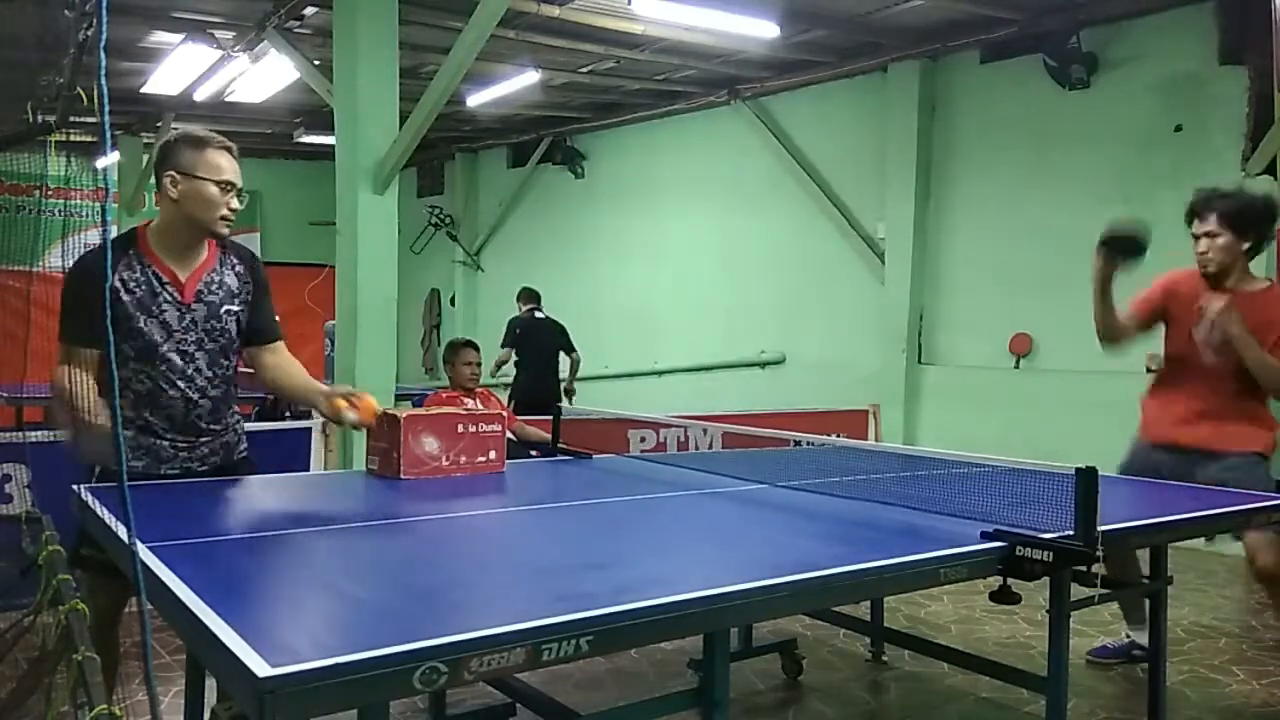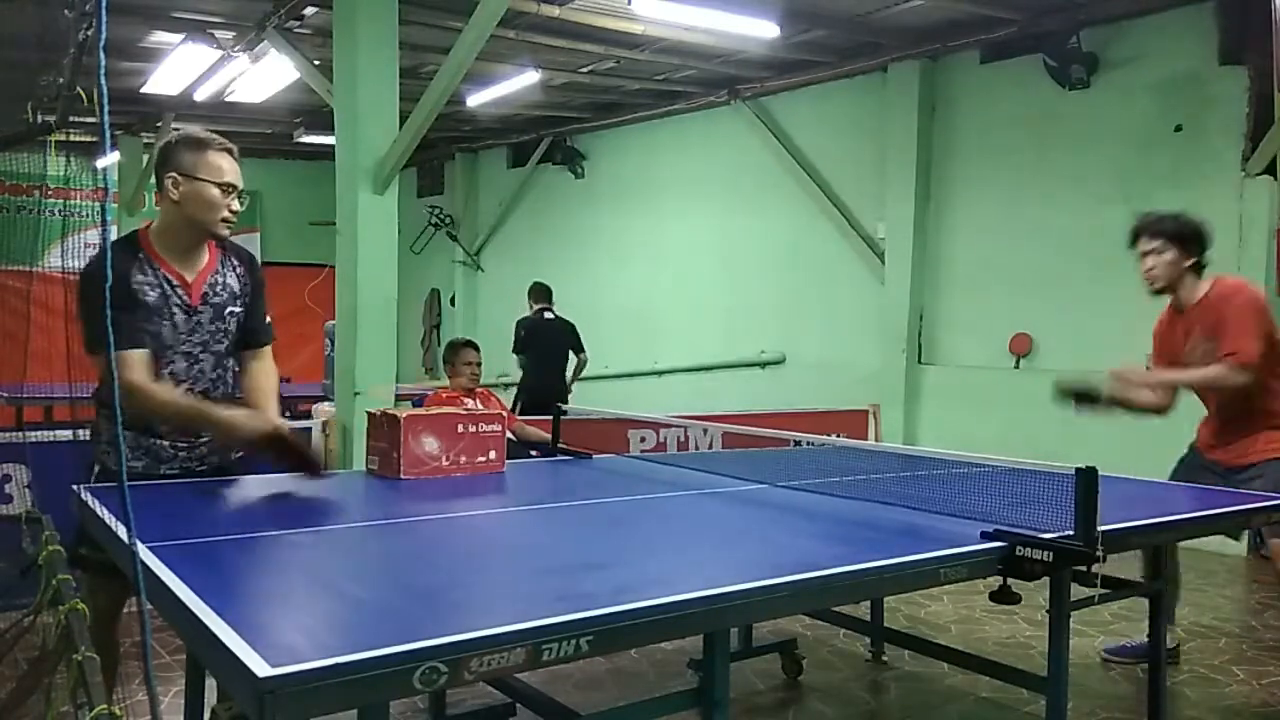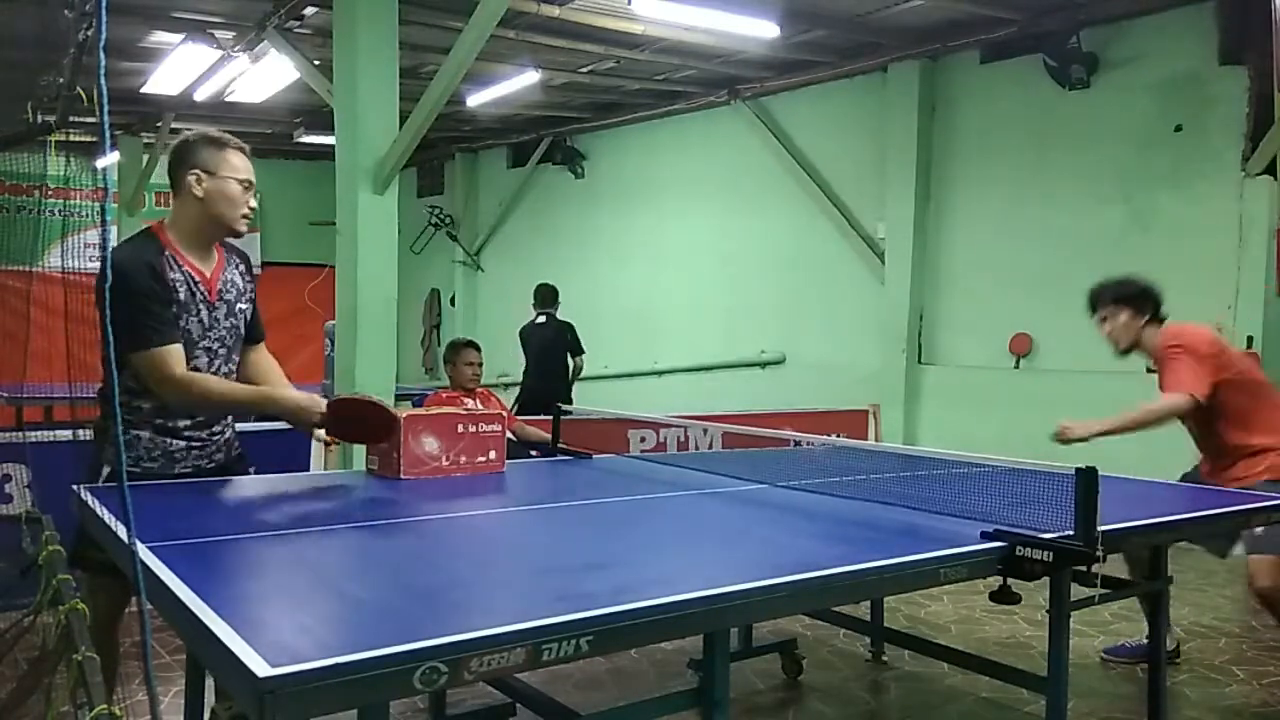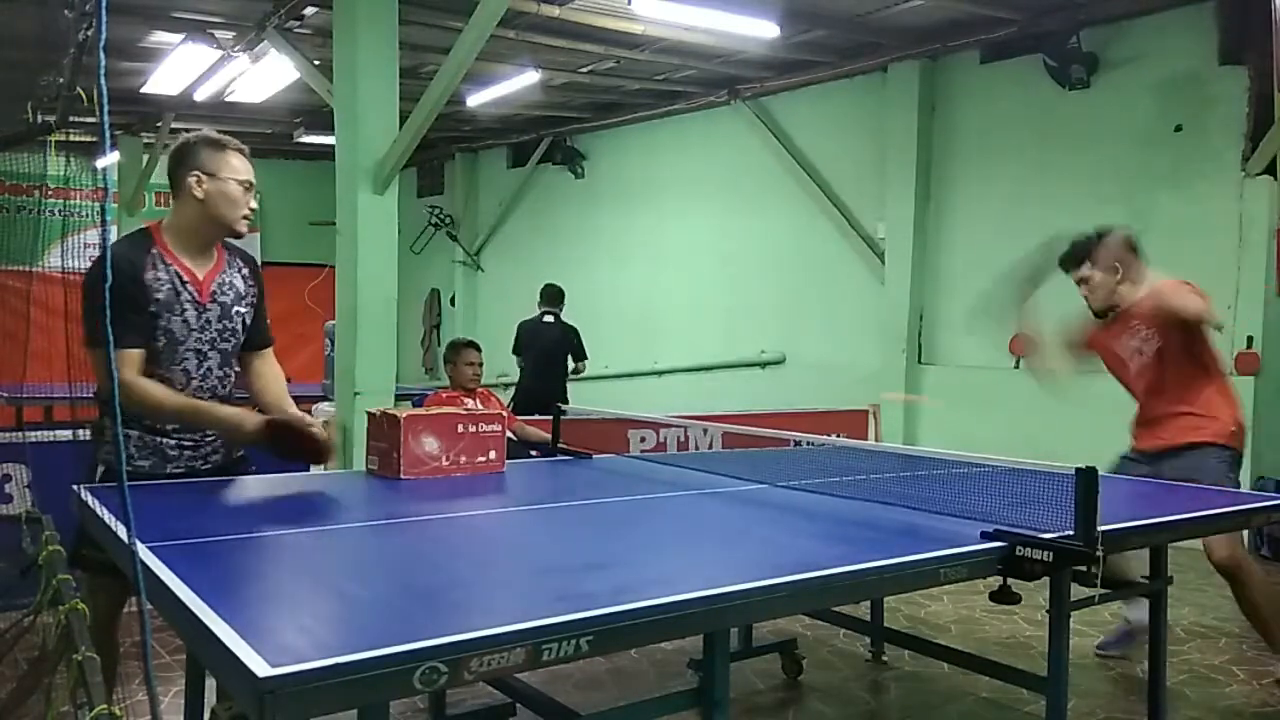
dt=0.3s
person 1, frame 1
left shoulder: (244, 267)
right shoulder: (100, 270)
left elbow: (269, 353)
right elbow: (75, 367)
left wrist: (320, 392)
right wrist: (81, 404)
left hip: (222, 463)
right hip: (132, 469)
right knee: (103, 606)
person 1, frame 2
left shoulder: (241, 266)
right shoulder: (112, 273)
left elbow: (258, 356)
right elbow: (134, 386)
left wrist: (268, 421)
right wrist: (222, 418)
left hip: (220, 465)
right hip: (132, 467)
right knee: (103, 607)
person 1, frame 3
left shoulder: (238, 266)
right shoulder: (134, 266)
right elbow: (170, 382)
left wrist: (304, 406)
right wrist: (279, 402)
left hip: (219, 460)
right hip: (139, 466)
right knee: (104, 605)
person 1, frame 4
left shoulder: (245, 271)
right shoulder: (124, 267)
left elbow: (259, 360)
right elbow: (121, 383)
left wrist: (293, 419)
right wrist: (221, 418)
left hip: (220, 462)
right hip: (136, 467)
right knee: (104, 605)
person 2, frame 1
right shoulder: (1177, 286)
right elbow: (1113, 336)
left wrist: (1232, 333)
right wrist: (1103, 278)
left hip: (1238, 449)
right hip: (1163, 443)
right ankle: (1138, 636)
person 2, frame 2
left shoulder: (1238, 297)
right shoulder: (1167, 325)
left elbow: (1239, 376)
right elbow: (1160, 401)
left wrist: (1153, 375)
right wrist: (1109, 395)
right hip: (1214, 448)
right ankle: (1162, 638)
person 2, frame 3
left shoulder: (1188, 342)
right shoulder: (1166, 356)
left elbow: (1179, 403)
left wrist: (1096, 427)
right hip: (1220, 469)
right ankle: (1161, 639)
person 2, frame 4
left shoulder: (1163, 295)
right shoulder: (1103, 328)
left elbow: (1208, 319)
left wrist: (1147, 282)
right wrist: (1026, 324)
left hip: (1205, 438)
right hip: (1151, 444)
left knee: (1225, 553)
right ankle: (1141, 612)
